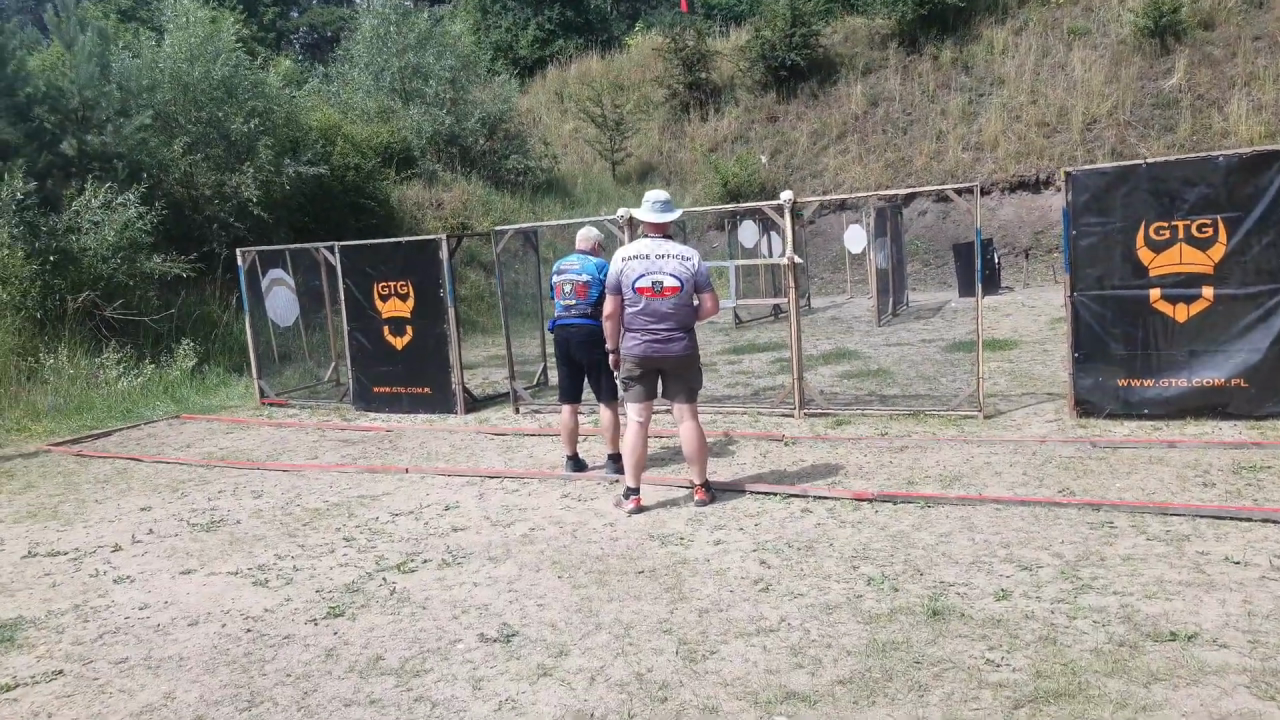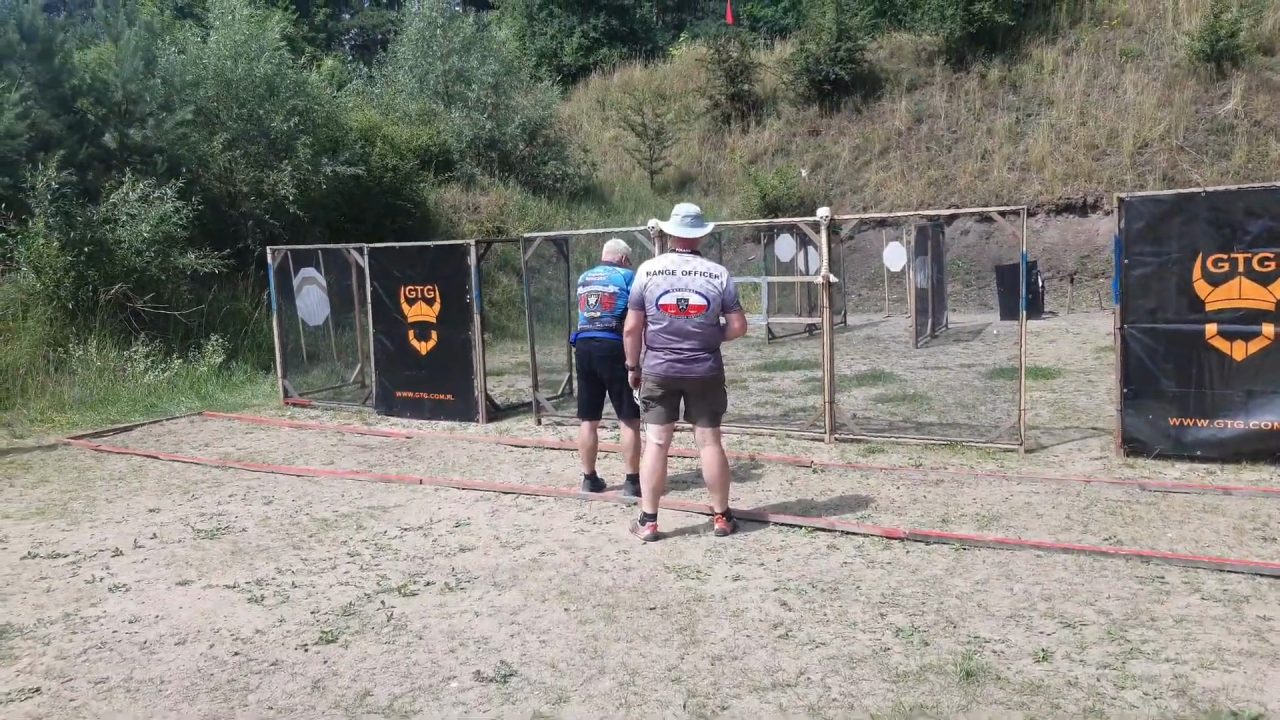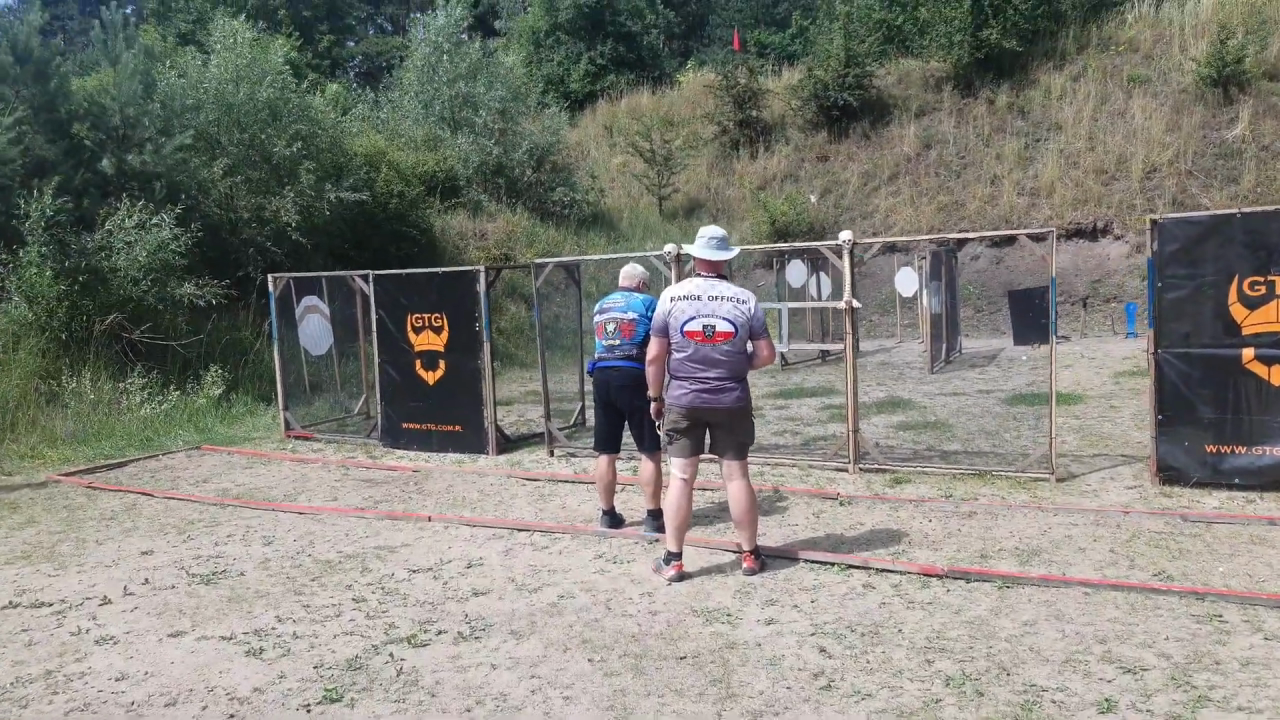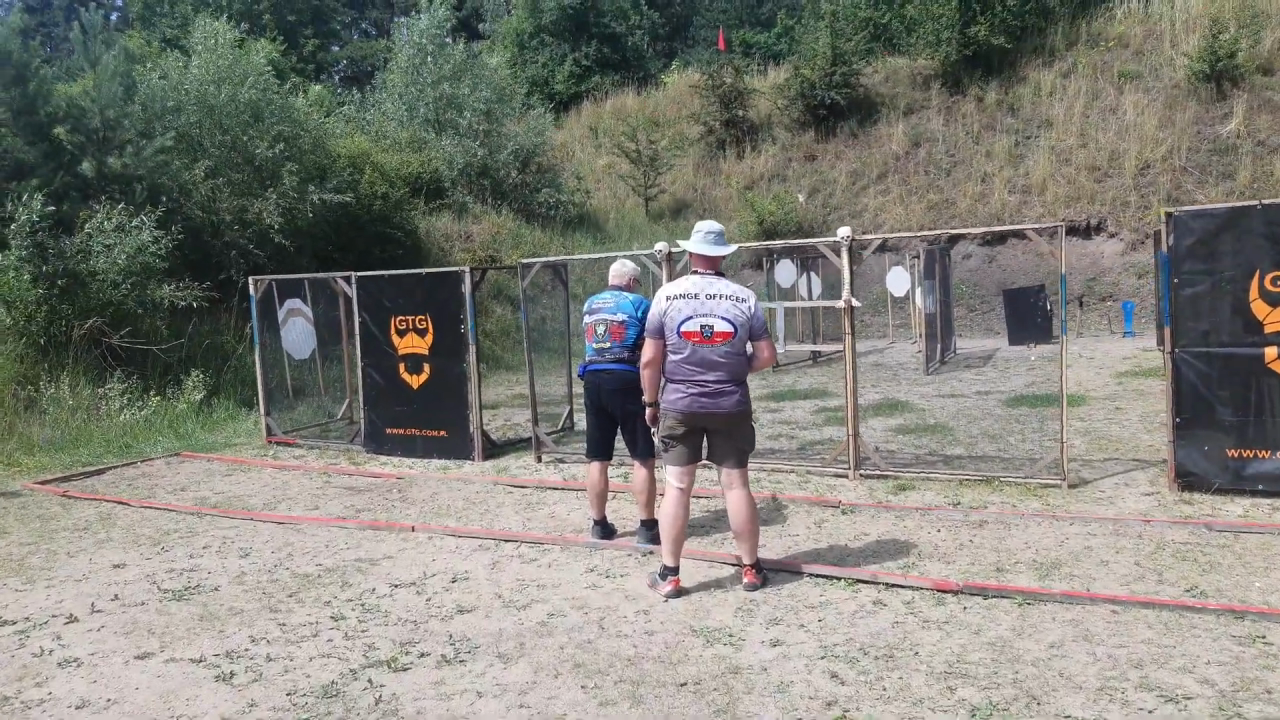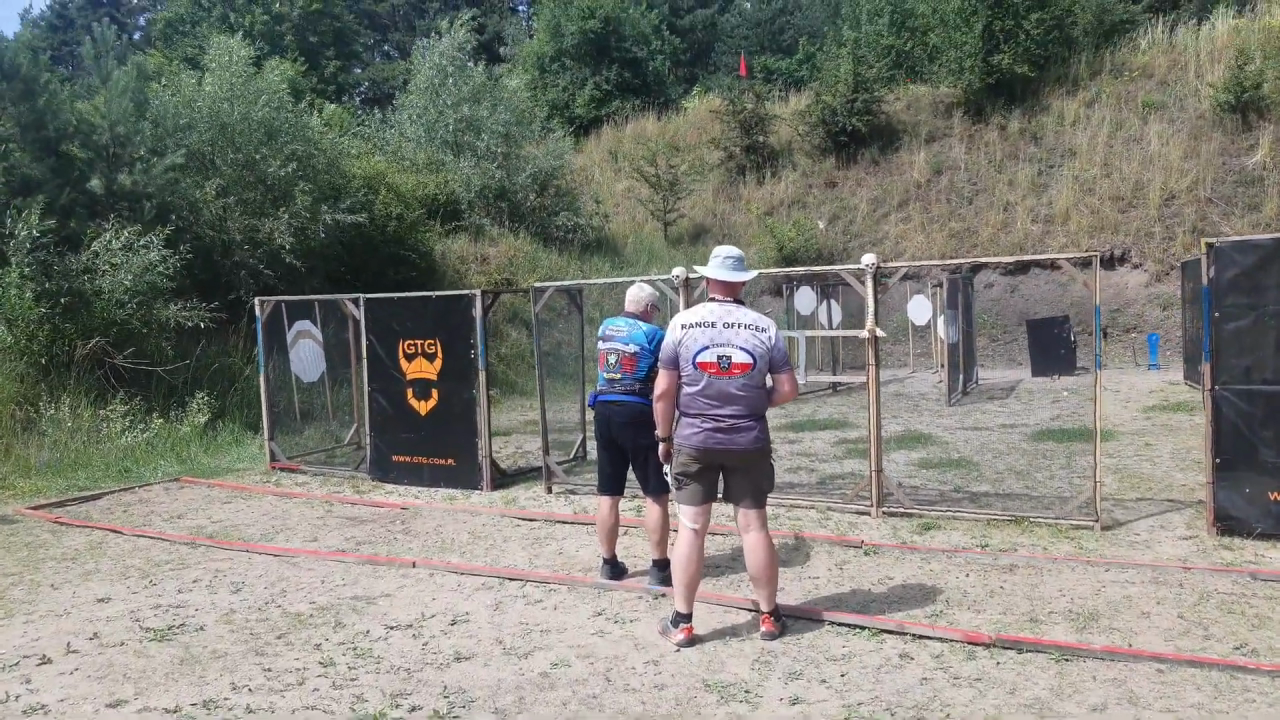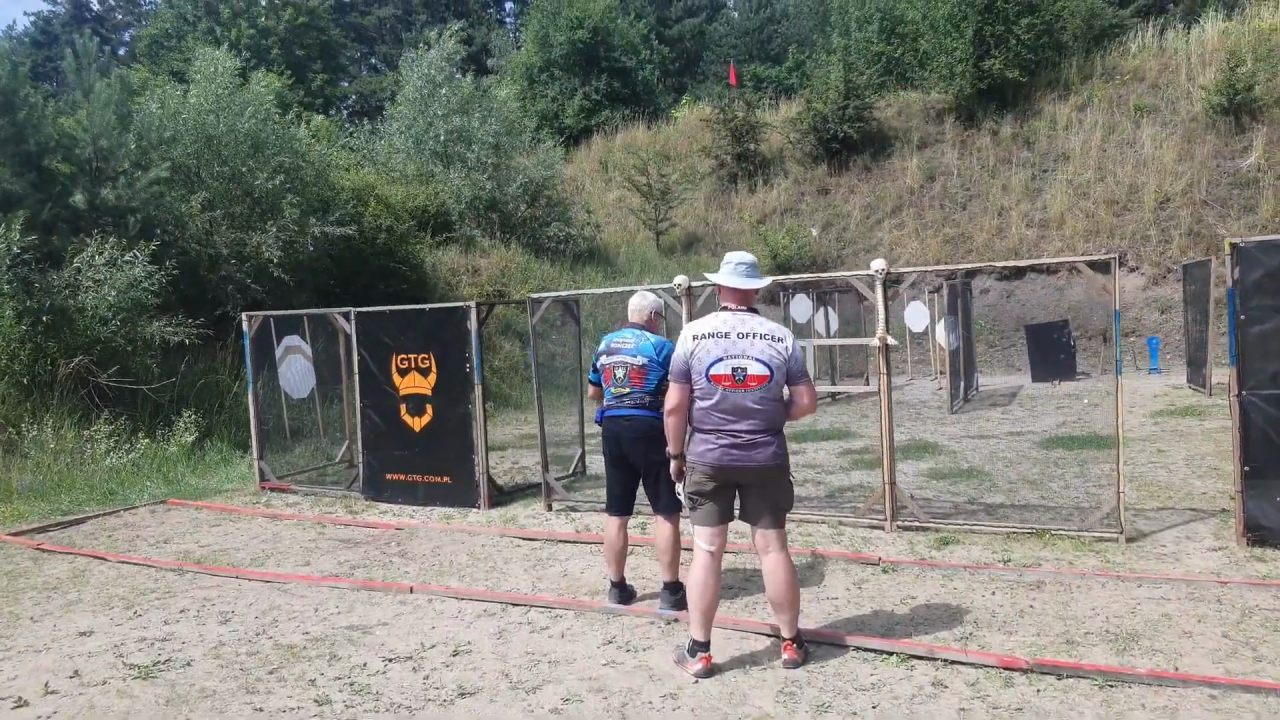
dt=0.5s
person 1, frame 1
left shoulder: (623, 256)
right shoulder: (689, 256)
left elbow: (610, 313)
right elbow: (710, 306)
left wrist: (613, 349)
left hip: (636, 350)
right hip: (680, 349)
left knee: (636, 420)
right knee: (687, 417)
left ankle: (631, 495)
right ankle: (701, 488)
person 1, frame 2
left shoulder: (648, 270)
right shoulder: (718, 274)
left elbow: (631, 328)
right elbow: (738, 327)
left wrist: (633, 365)
left hip: (658, 369)
right hip: (705, 370)
left knee: (656, 443)
right knee: (709, 442)
left ankle: (648, 521)
right ankle: (722, 517)
person 1, frame 3
left shoulder: (672, 295)
right shoulder: (745, 299)
left elbow: (654, 356)
right elbow: (766, 355)
left wrist: (655, 397)
left hip: (683, 400)
right hip: (731, 401)
left knee: (680, 477)
right knee: (737, 476)
left ankle: (673, 560)
right ankle: (750, 555)
person 1, frame 4
left shoulder: (667, 294)
right shoulder: (744, 297)
left elbow: (650, 359)
right elbow: (766, 356)
left wrist: (651, 401)
left hip: (679, 404)
right hip: (731, 405)
left knee: (677, 487)
right knee: (736, 485)
left ankle: (669, 575)
right ankle: (751, 569)
person 1, frame 5
left shoulder: (682, 322)
right shoulder: (765, 327)
left elbow: (663, 391)
right elbow: (787, 390)
left wrist: (664, 437)
left hip: (694, 440)
right hip: (748, 441)
left knee: (690, 528)
right knee: (754, 526)
left ankle: (681, 622)
right ankle: (769, 616)
person 1, frame 6
left shoulder: (693, 333)
right shoulder: (781, 336)
left elbow: (674, 406)
right elbow: (806, 402)
left wrist: (676, 453)
left hip: (708, 457)
right hip: (766, 458)
left knee: (707, 550)
right knee: (773, 547)
person 2, frame 1
left shoulder: (557, 267)
right shoulder: (599, 265)
left hip: (562, 334)
right hip: (590, 334)
left knee: (569, 403)
right knee: (608, 400)
left ankle: (572, 459)
right ankle: (613, 460)
person 2, frame 2
left shoulder: (583, 278)
right shoulder: (627, 276)
left hip: (584, 347)
right hip: (613, 348)
left knee: (588, 419)
right knee: (629, 419)
left ankle: (589, 478)
right ankle: (632, 481)
person 2, frame 3
left shoulder: (600, 306)
right shoulder: (646, 302)
left hip: (602, 377)
right hip: (633, 377)
left knee: (606, 453)
right knee: (650, 452)
left ankle: (608, 514)
right ankle: (653, 517)
person 2, frame 4
left shoulder: (589, 305)
right shoulder: (637, 303)
left hip: (593, 381)
right hip: (625, 381)
left knee: (597, 460)
right knee: (643, 459)
left ankle: (599, 524)
right ankle: (647, 527)
person 2, frame 5
left shoulder: (605, 328)
right shoulder: (652, 334)
left hip: (604, 412)
right hip: (638, 414)
left knee: (608, 494)
right knee: (656, 495)
left ankle: (609, 564)
right ankle: (659, 567)
person 2, frame 6
left shoulder: (605, 344)
right shoulder: (660, 345)
left elbow: (593, 392)
left hip: (612, 429)
right hip: (648, 430)
left knee: (616, 514)
right knee: (667, 513)
